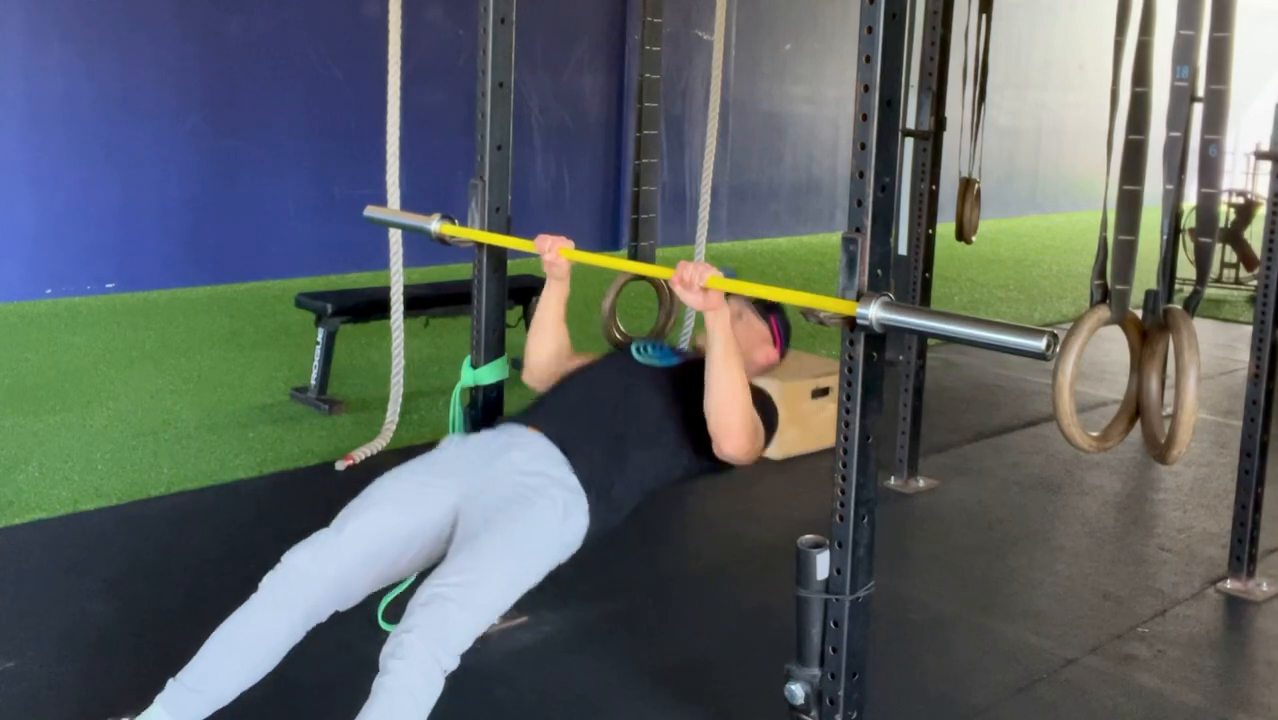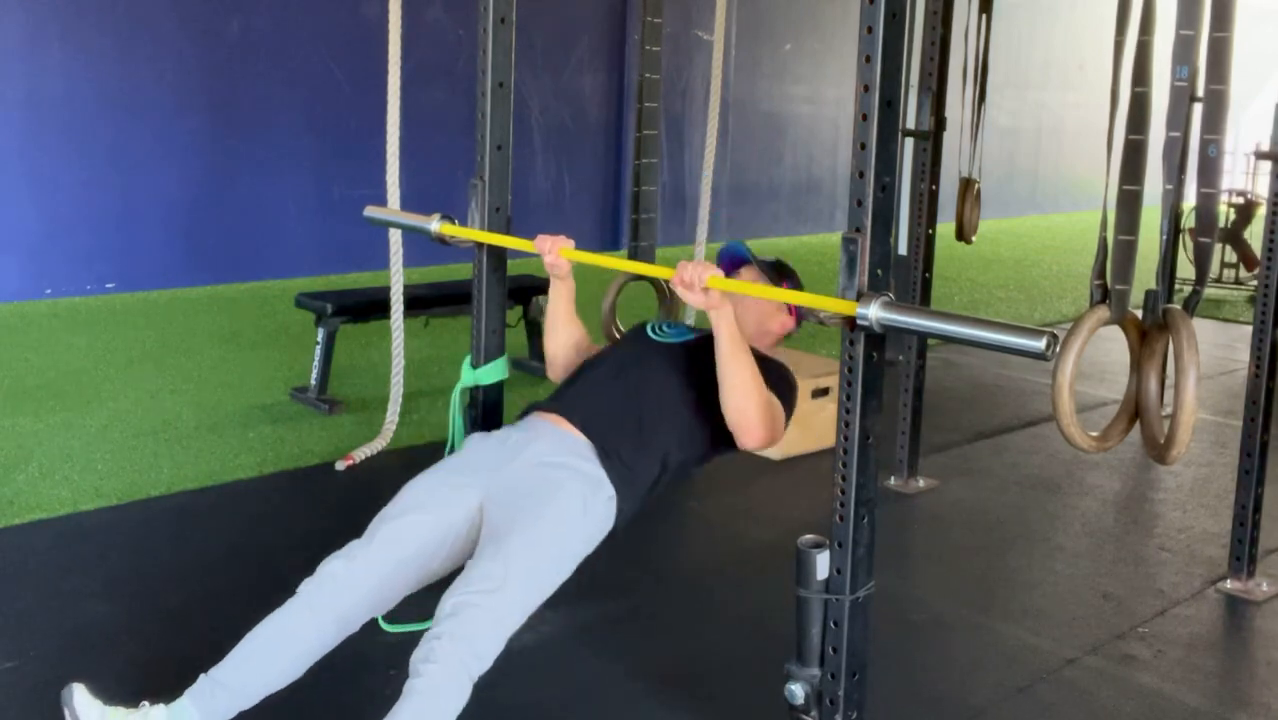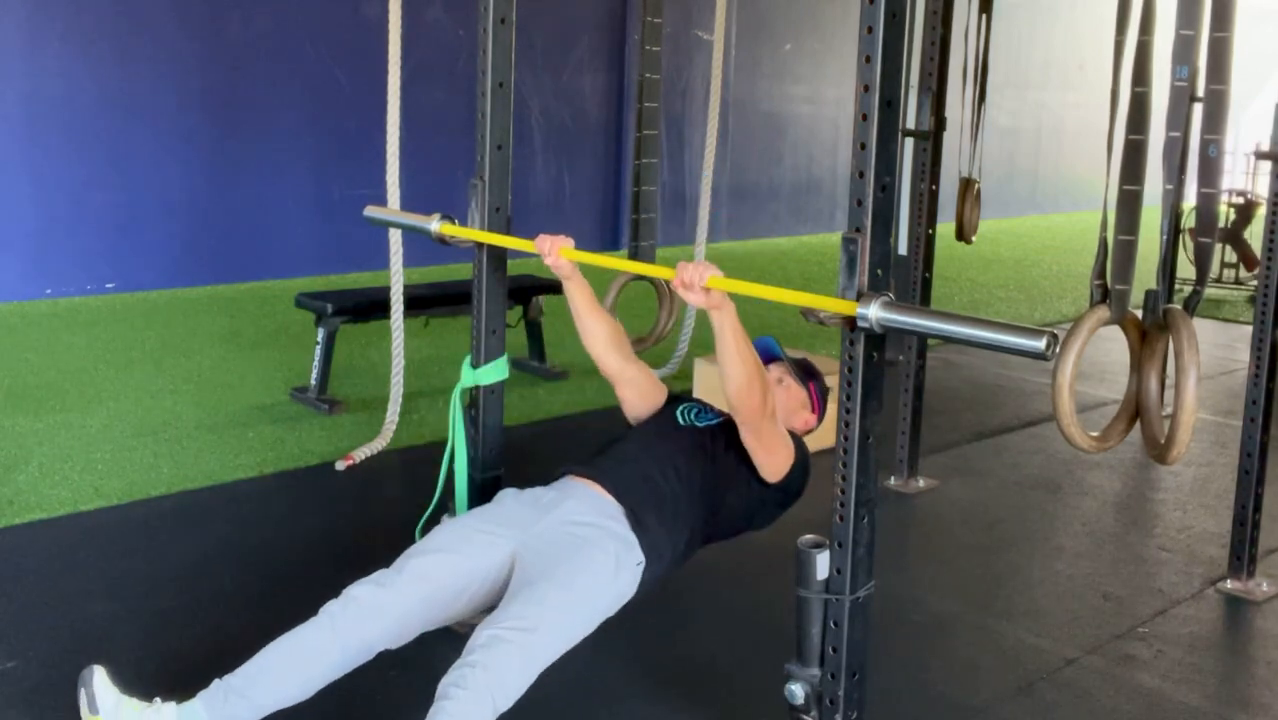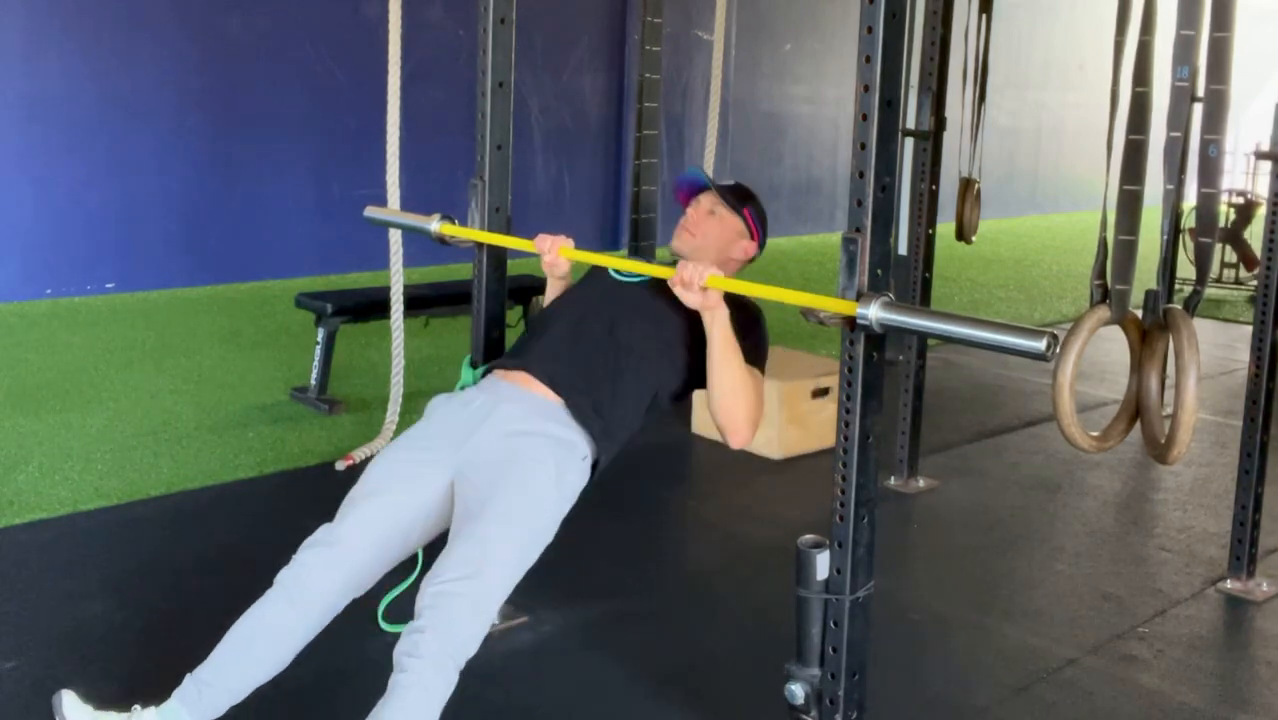
dt=0.7s
person 1, frame 1
left shoulder: (751, 404)
right shoulder: (652, 351)
left elbow: (729, 442)
right elbow: (542, 375)
left wrist: (718, 314)
right wrist: (558, 281)
left hip: (551, 489)
right hip: (477, 453)
left knee: (427, 634)
right knee: (307, 575)
person 1, frame 2
left shoulder: (766, 373)
right shoulder: (666, 334)
left elbow: (752, 431)
right elbow: (564, 370)
left wrist: (721, 311)
right wrist: (562, 280)
left hip: (577, 480)
right hip: (501, 449)
left knee: (459, 637)
right knee: (347, 581)
person 1, frame 3
left shoulder: (777, 466)
right shoulder: (684, 415)
left elbow: (750, 408)
right elbow: (615, 357)
left wrist: (719, 310)
right wrist: (567, 271)
left hip: (605, 544)
right hip: (531, 507)
right knee: (374, 605)
person 1, frame 4
left shoulder: (734, 318)
right shoulder: (628, 270)
left elbow: (737, 429)
left wrist: (714, 310)
right wrist: (557, 276)
left hip: (547, 442)
right hip: (468, 409)
left knee: (447, 616)
right knee: (329, 560)
